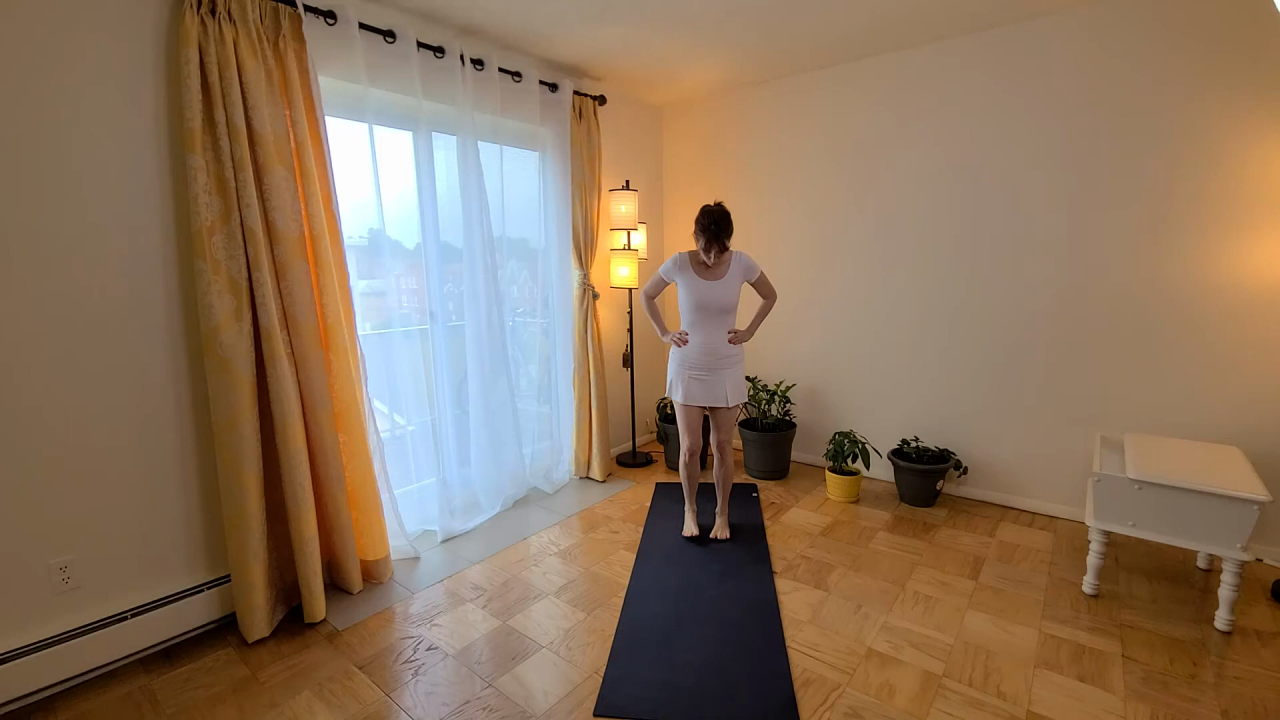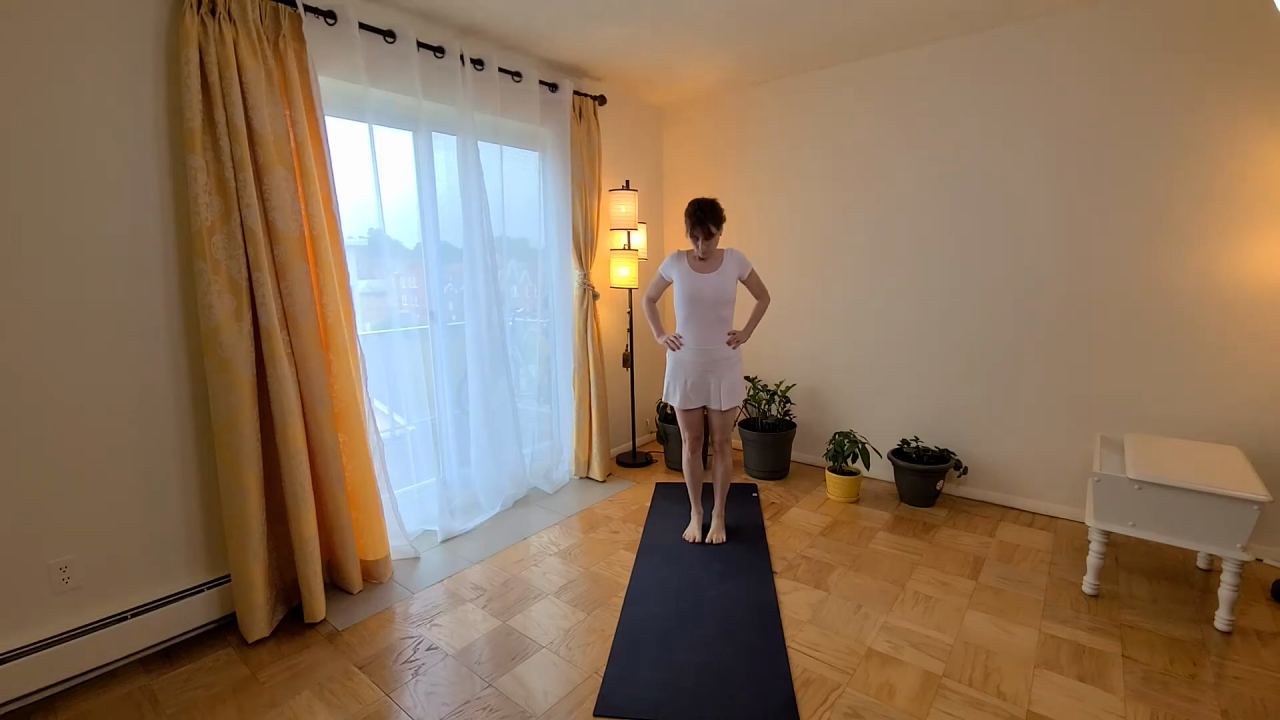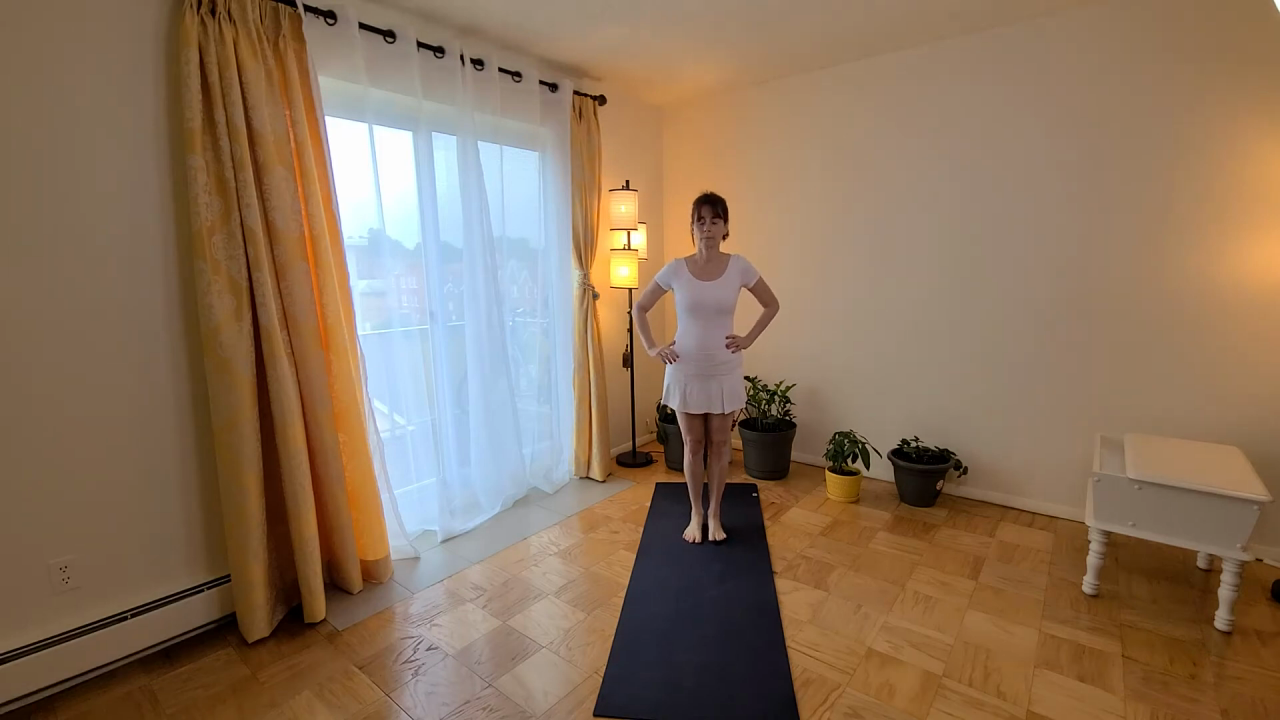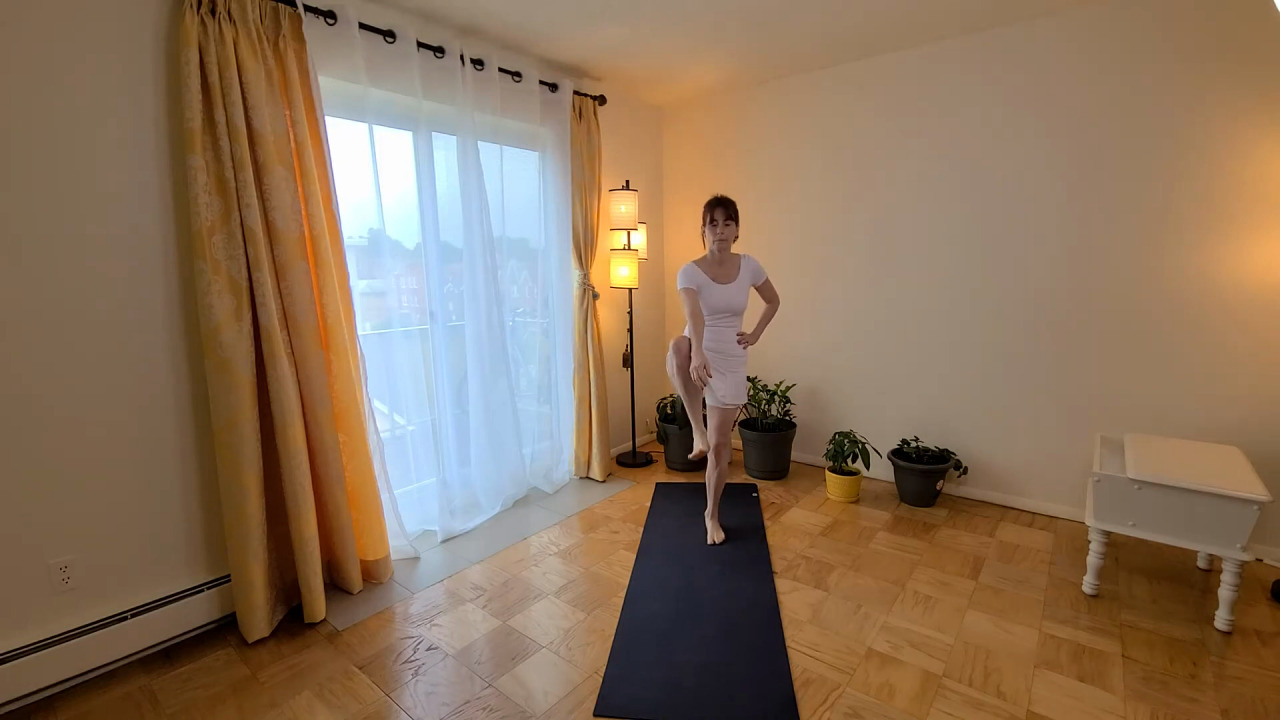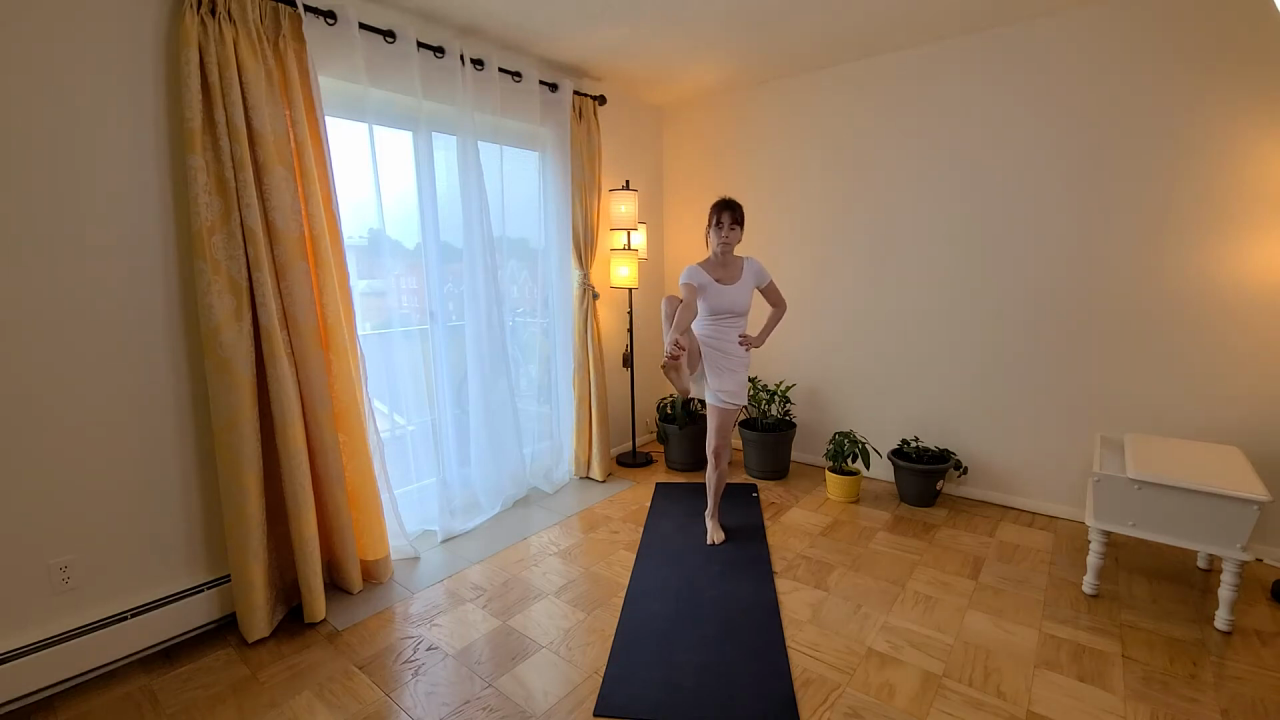
dt=1s
person 1, frame 1
left shoulder: (742, 263)
right shoulder: (678, 264)
left elbow: (770, 296)
right elbow: (647, 295)
left wrist: (750, 331)
right wrist: (664, 333)
left hip: (726, 369)
right hip: (688, 368)
left knee: (722, 445)
right knee: (690, 447)
left ankle: (722, 515)
right ankle: (690, 508)
person 1, frame 2
left shoulder: (736, 261)
right shoulder: (674, 262)
left elbow: (763, 298)
right elbow: (649, 299)
left wrist: (747, 332)
right wrist: (660, 335)
left hip: (724, 367)
right hip: (685, 367)
left knee: (721, 443)
right knee: (691, 442)
left ankle: (718, 516)
right ankle: (696, 513)
person 1, frame 3
left shoulder: (739, 267)
right shoulder: (675, 270)
left elbow: (772, 305)
right elbow: (640, 309)
left wrist: (749, 339)
right wrist: (652, 347)
left hip: (724, 372)
right hip: (685, 371)
left knee: (718, 445)
right knee: (693, 446)
left ankle: (714, 514)
right ankle: (695, 514)
person 1, frame 4
left shoulder: (748, 266)
right shoulder: (690, 272)
left elbow: (773, 301)
right elbow: (694, 315)
left wrist: (755, 335)
right wrist: (698, 353)
left hip: (729, 365)
right hip: (695, 359)
left knee: (720, 445)
right knee: (680, 343)
left ankle: (712, 515)
right ankle: (697, 429)
person 1, frame 5
left shoulder: (752, 268)
right shoulder: (694, 273)
left elbow: (779, 305)
right elbow: (688, 308)
left wrist: (759, 339)
right wrist: (676, 335)
left hip: (730, 365)
right hip: (696, 357)
left knee: (718, 448)
right knee: (670, 302)
left ankle: (712, 516)
right ankle: (679, 369)
